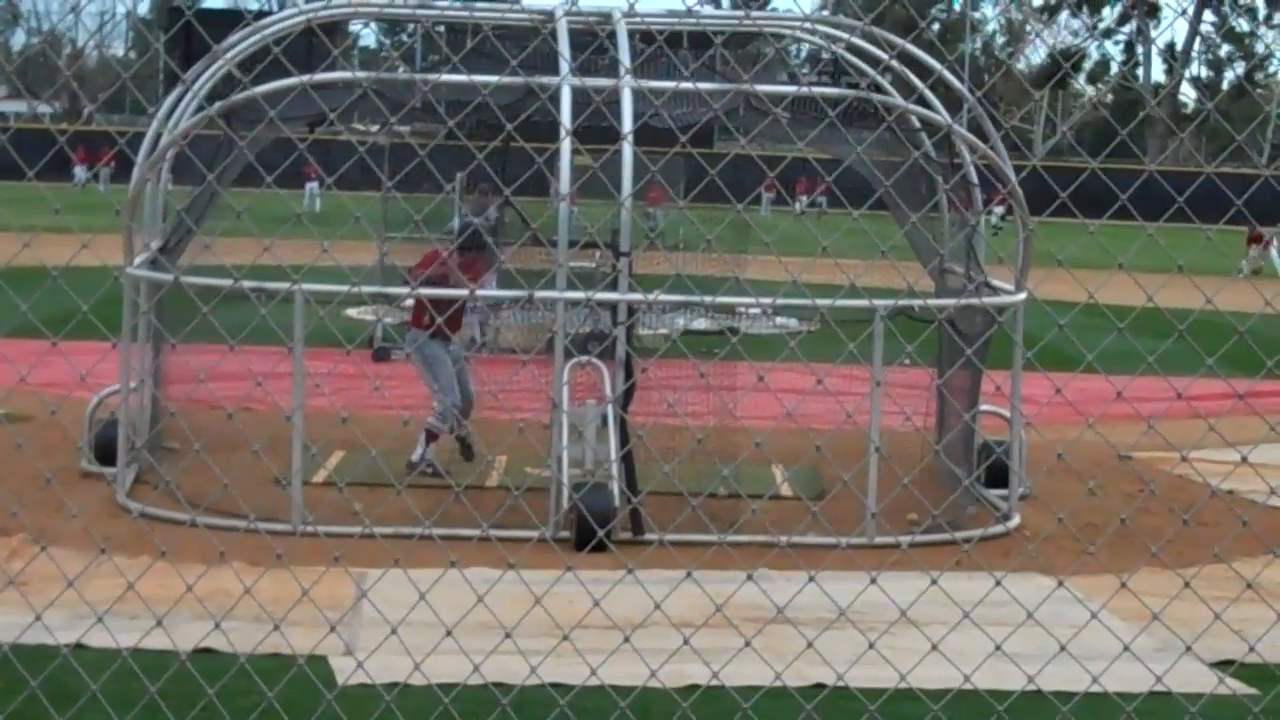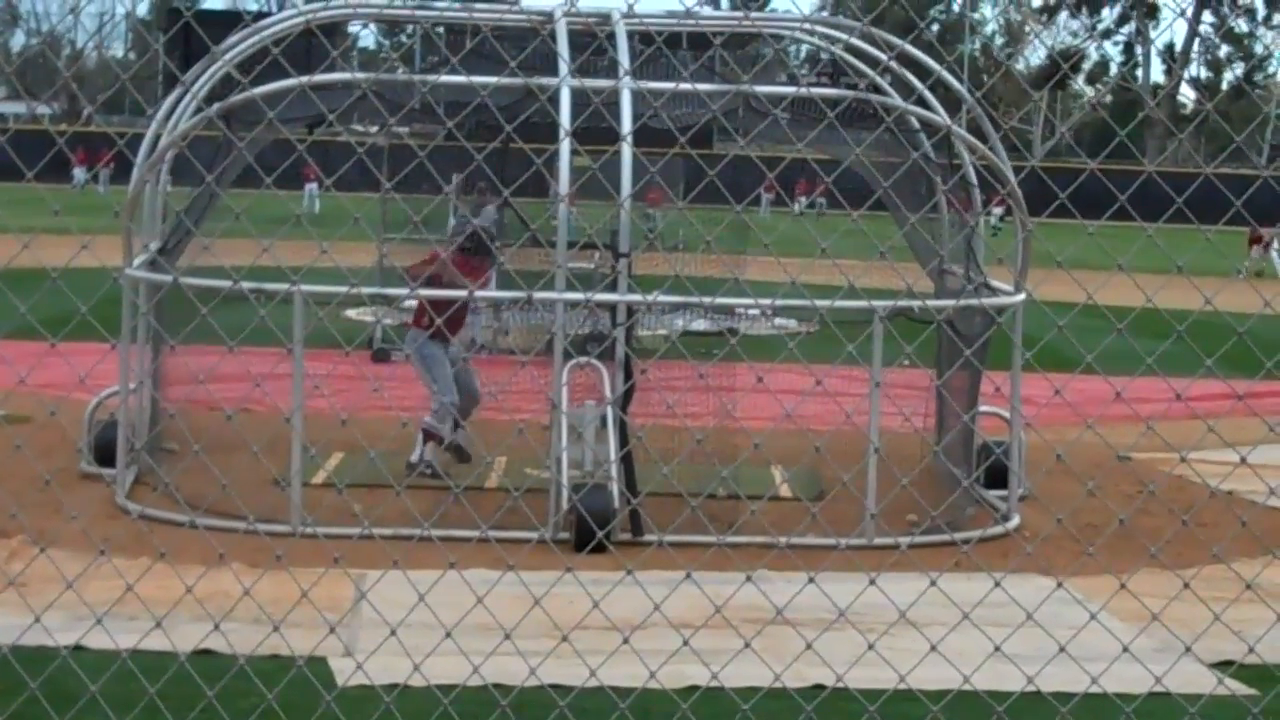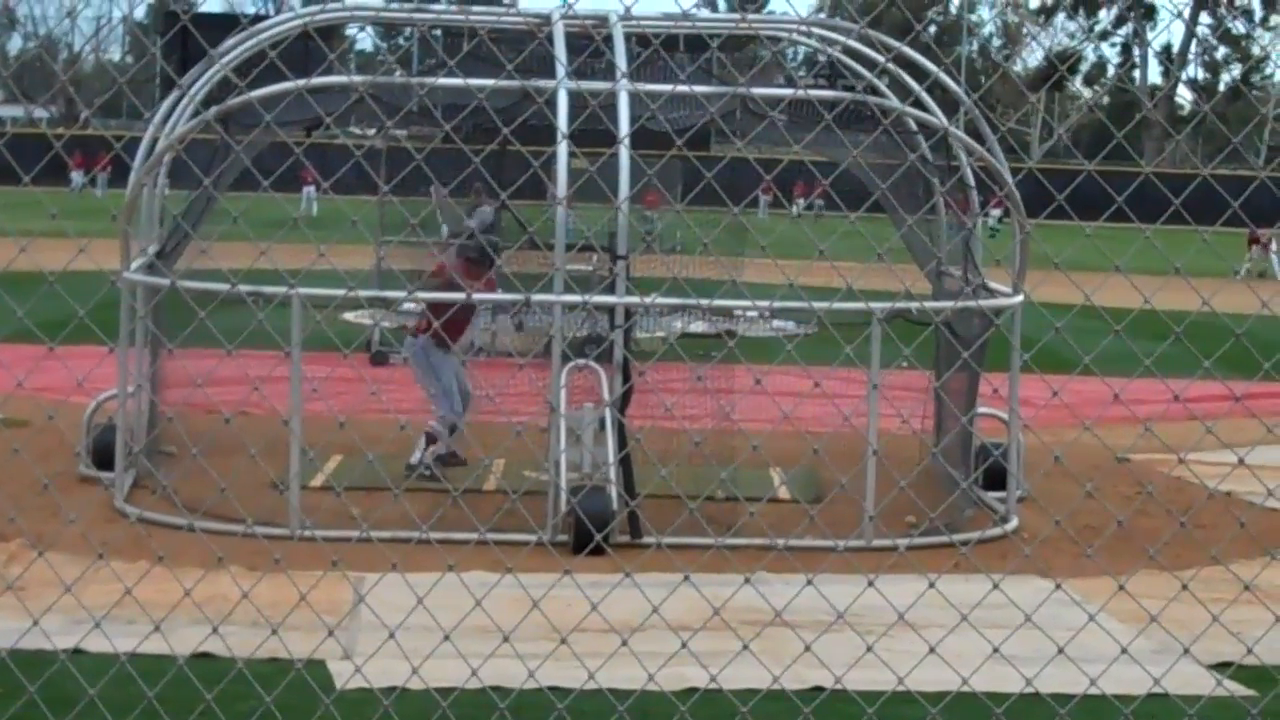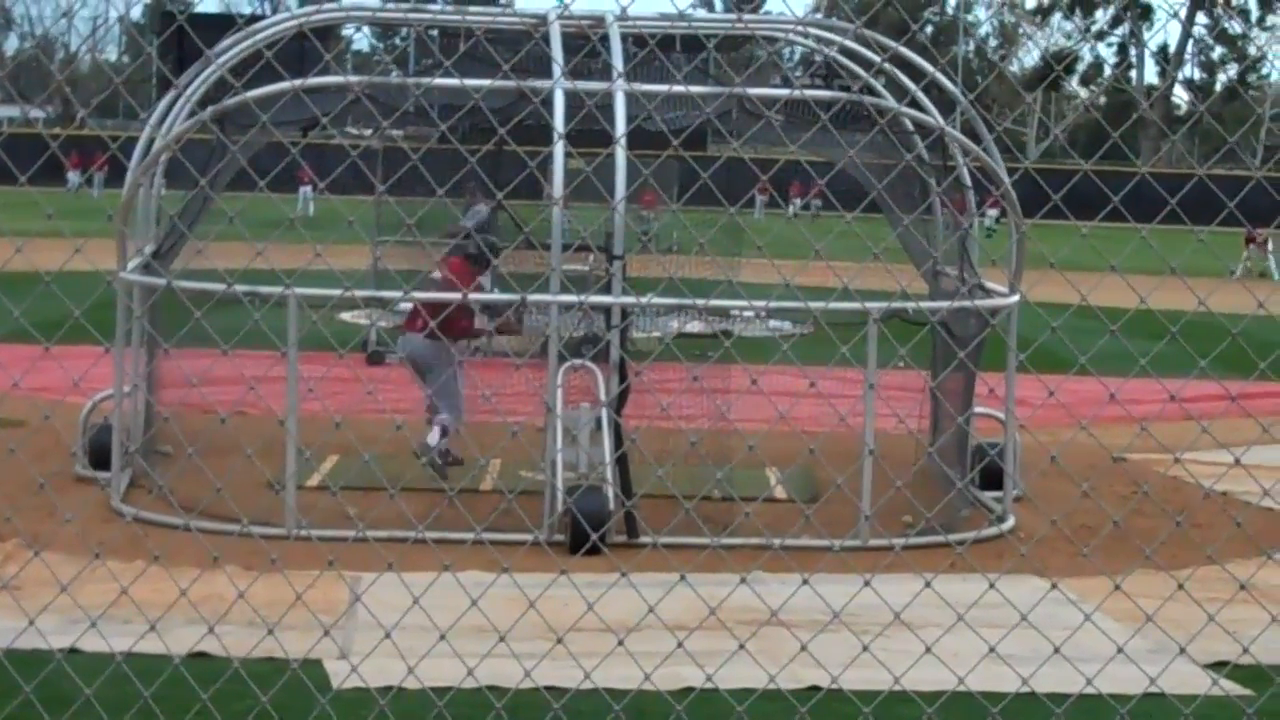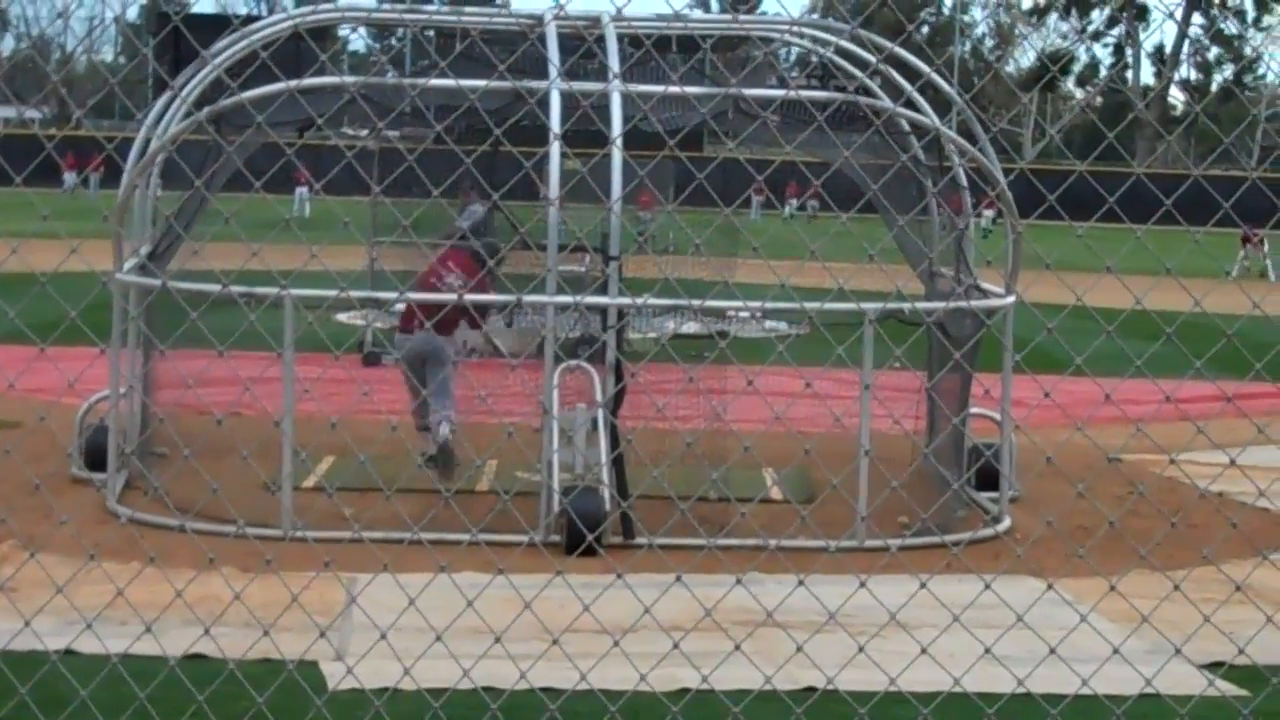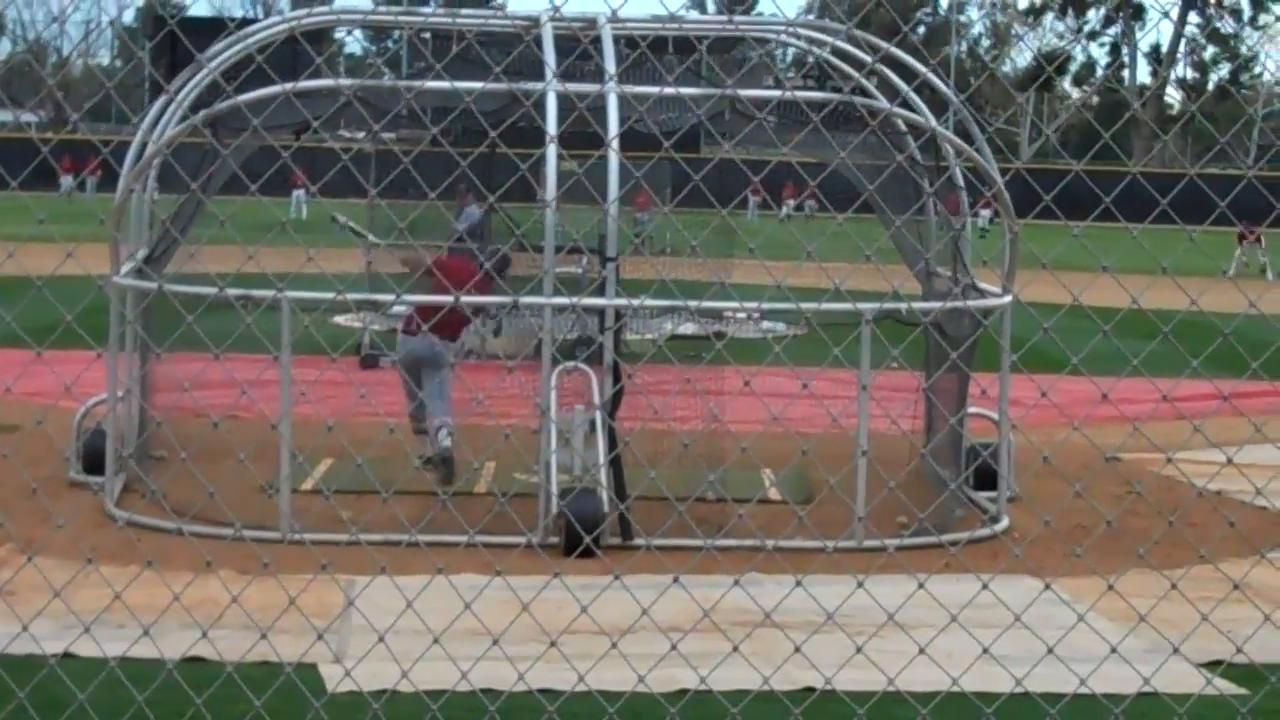
dt=0.1s
person 1, frame 1
left shoulder: (478, 263)
right shoulder: (436, 257)
left elbow: (472, 289)
right elbow: (412, 279)
left wrist: (456, 273)
right wrist: (446, 269)
left hip: (448, 339)
right hip: (424, 339)
left knee: (466, 397)
right knee: (449, 401)
left ankle: (461, 432)
right ankle: (419, 459)
person 1, frame 2
left shoulder: (482, 268)
right shoulder: (442, 259)
left elbow: (471, 287)
right elbow: (410, 276)
left wrist: (450, 274)
right wrist: (440, 267)
left hip: (447, 341)
right hip: (425, 340)
left knee: (471, 395)
right knee: (447, 401)
left ankle: (454, 439)
right ankle: (418, 459)
person 1, frame 3
left shoulder: (486, 279)
right shoulder: (451, 267)
left elbow: (473, 291)
right elbow: (423, 290)
left wrist: (455, 278)
right wrist: (447, 278)
left hip: (444, 347)
right hip: (424, 346)
left knee: (463, 399)
right knee: (450, 408)
left ankle: (443, 450)
right ankle: (418, 462)
person 1, frame 4
left shoulder: (453, 261)
right shoulder: (464, 276)
left hip: (409, 341)
right hip: (432, 343)
left knee: (436, 396)
right knee: (451, 408)
left ankle: (437, 448)
right ankle: (430, 447)
person 1, frame 5
left shoulder: (452, 254)
right shoulder: (481, 286)
right elbow: (477, 324)
left hip: (407, 338)
right hip: (438, 341)
left knee: (420, 399)
right knee: (441, 400)
left ankle: (431, 452)
right ankle: (442, 439)
person 1, frame 6
left shoulder: (459, 264)
right shoulder: (485, 292)
left elbow: (414, 263)
left hip: (411, 339)
right hip: (441, 347)
left knee: (415, 401)
right knee: (438, 404)
left ankle: (428, 454)
right ankle: (443, 450)
